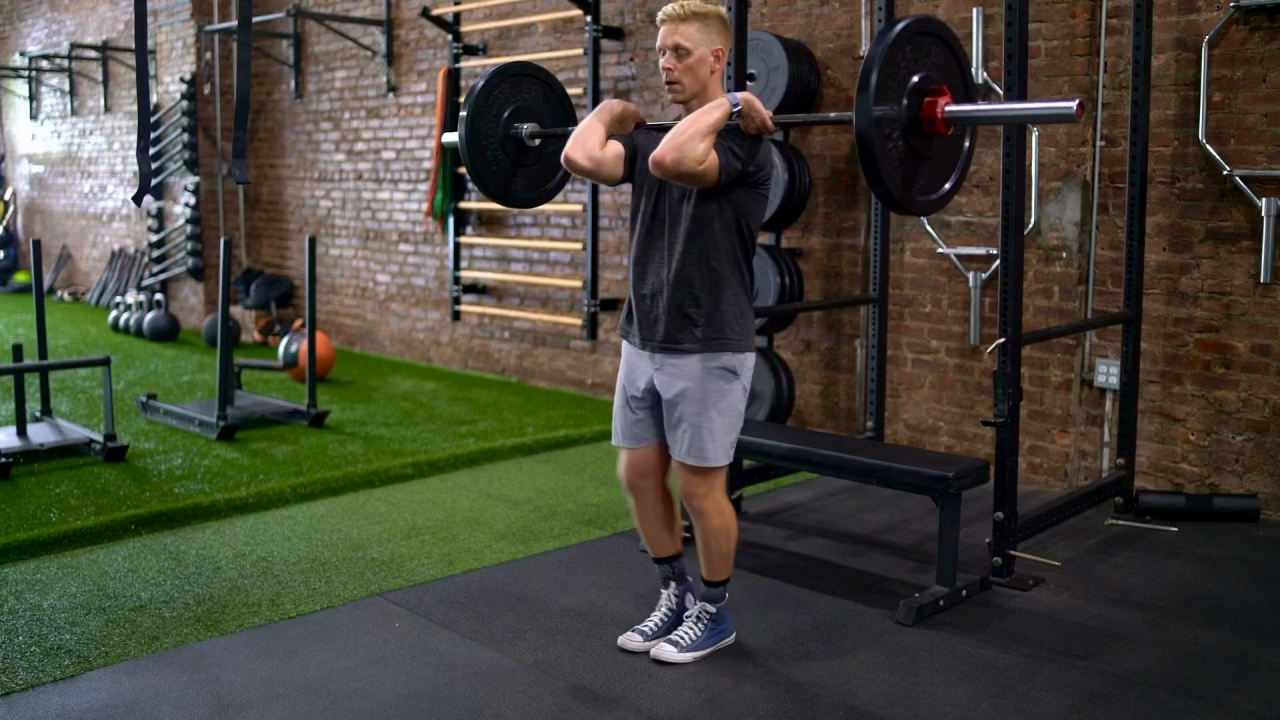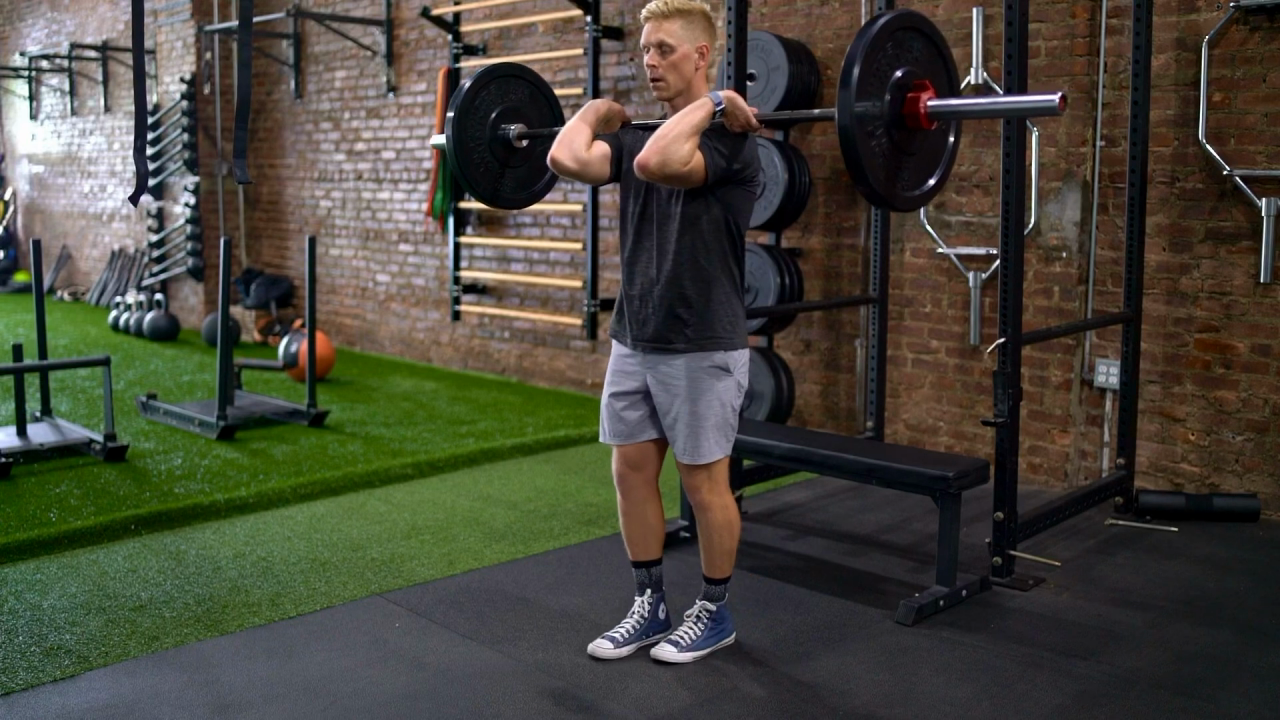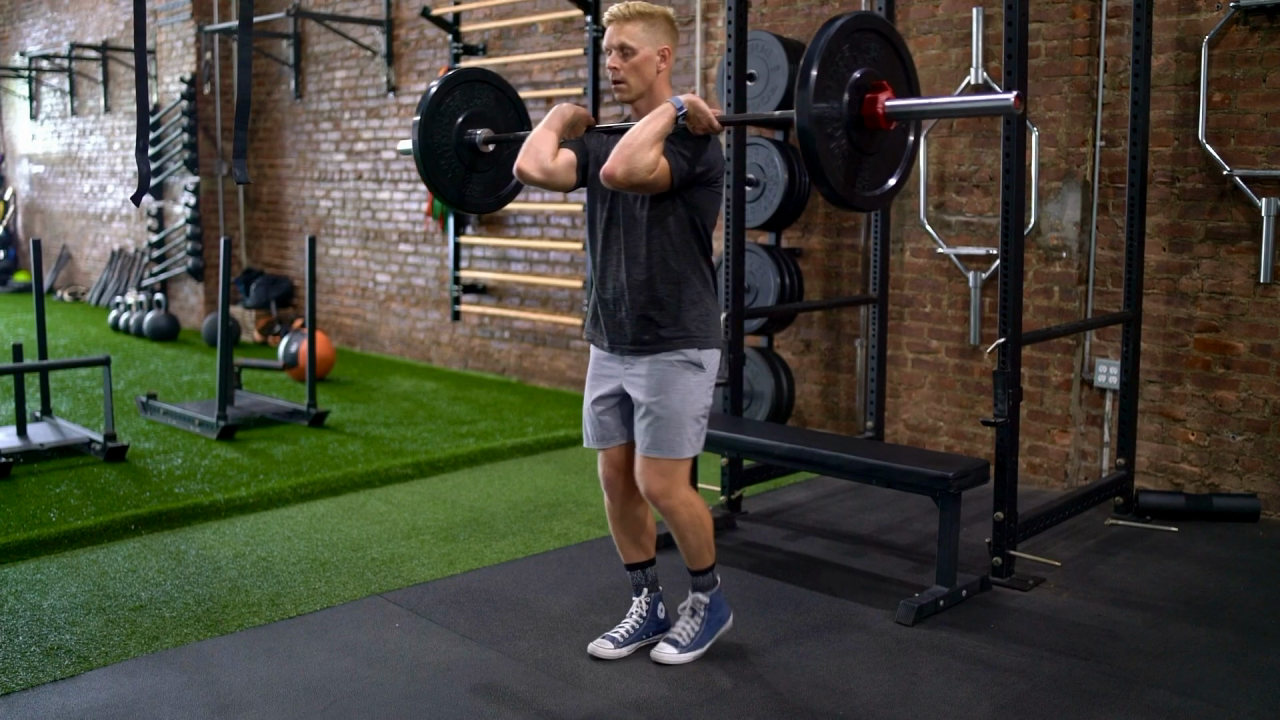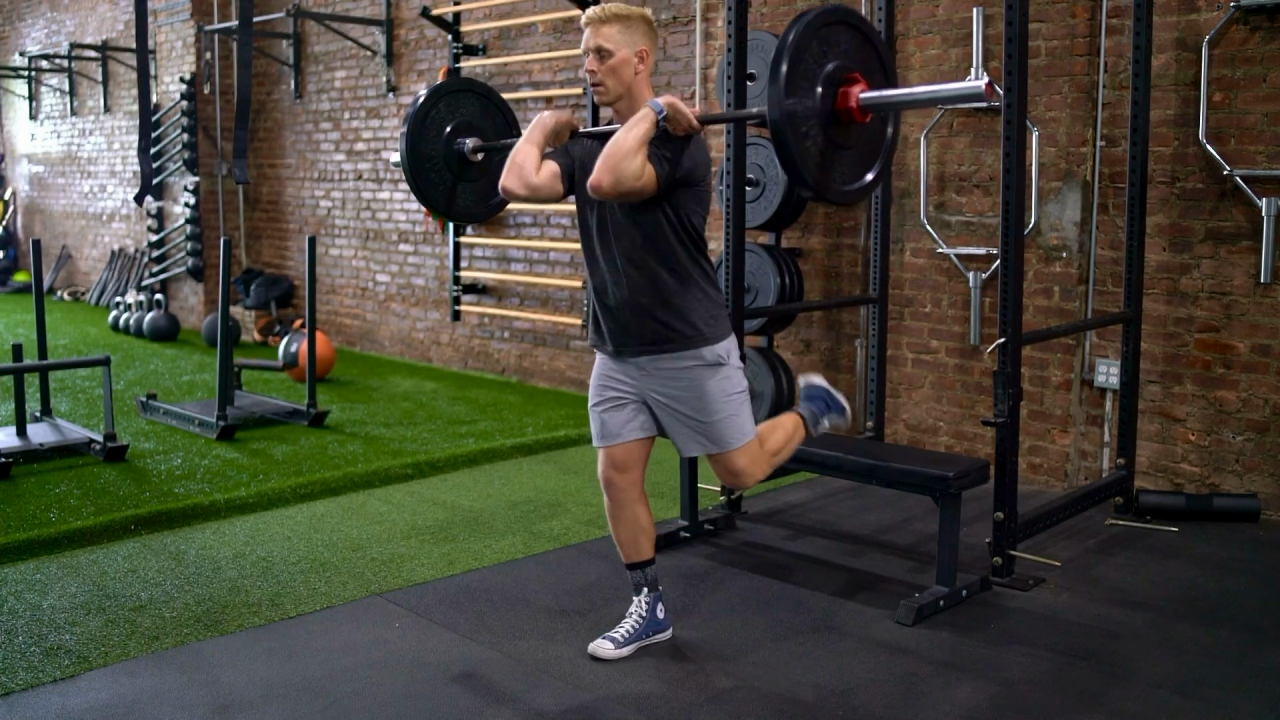
dt=0.7s
person 1, frame 1
left shoulder: (741, 143)
right shoulder: (647, 137)
left elbow: (672, 160)
right elbow: (580, 158)
left wrist: (729, 105)
right wrist: (612, 111)
left hip: (709, 348)
right hip: (643, 340)
left knee: (699, 487)
right knee: (638, 477)
left ankle: (713, 613)
right ankle: (676, 596)
person 1, frame 2
left shoulder: (727, 138)
right shoulder: (636, 134)
left elbow: (656, 163)
right elbow: (566, 158)
left wrist: (711, 104)
right wrist: (597, 110)
left hip: (701, 346)
right hip: (634, 339)
left knee: (703, 483)
right knee: (631, 473)
left ankle: (714, 613)
right ankle: (649, 606)
person 1, frame 3
left shoulder: (694, 142)
right shoulder: (603, 141)
left elbow: (623, 172)
right elbow: (535, 167)
left wrist: (672, 110)
right wrist: (564, 117)
left hip: (677, 346)
right hip: (611, 343)
left knee: (660, 486)
right knee: (616, 479)
left ankle: (708, 598)
right ankle: (648, 607)
person 1, frame 4
left shoulder: (676, 142)
right shoulder: (586, 147)
left elbow: (609, 182)
right elbow: (517, 183)
left wrist: (651, 112)
right wrist: (544, 126)
left hip: (688, 345)
right hip: (619, 349)
left knee: (743, 469)
right knee: (617, 477)
left ankle: (811, 409)
right ankle: (648, 608)
